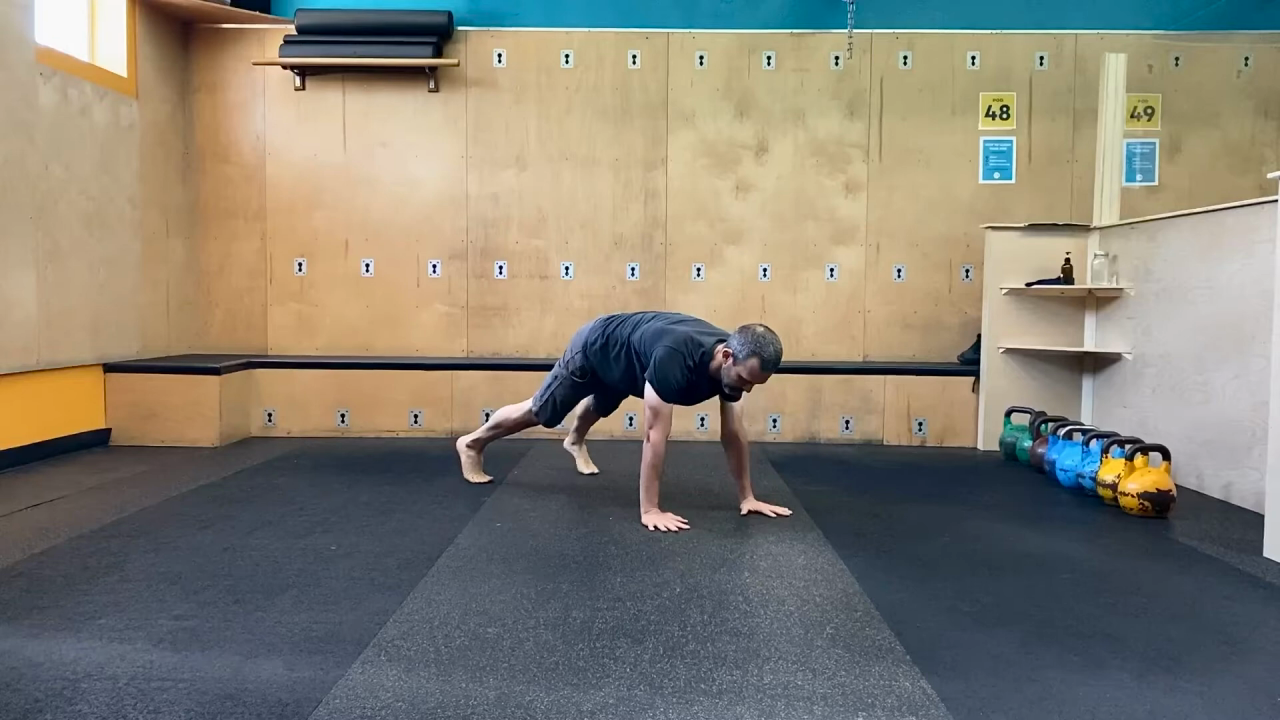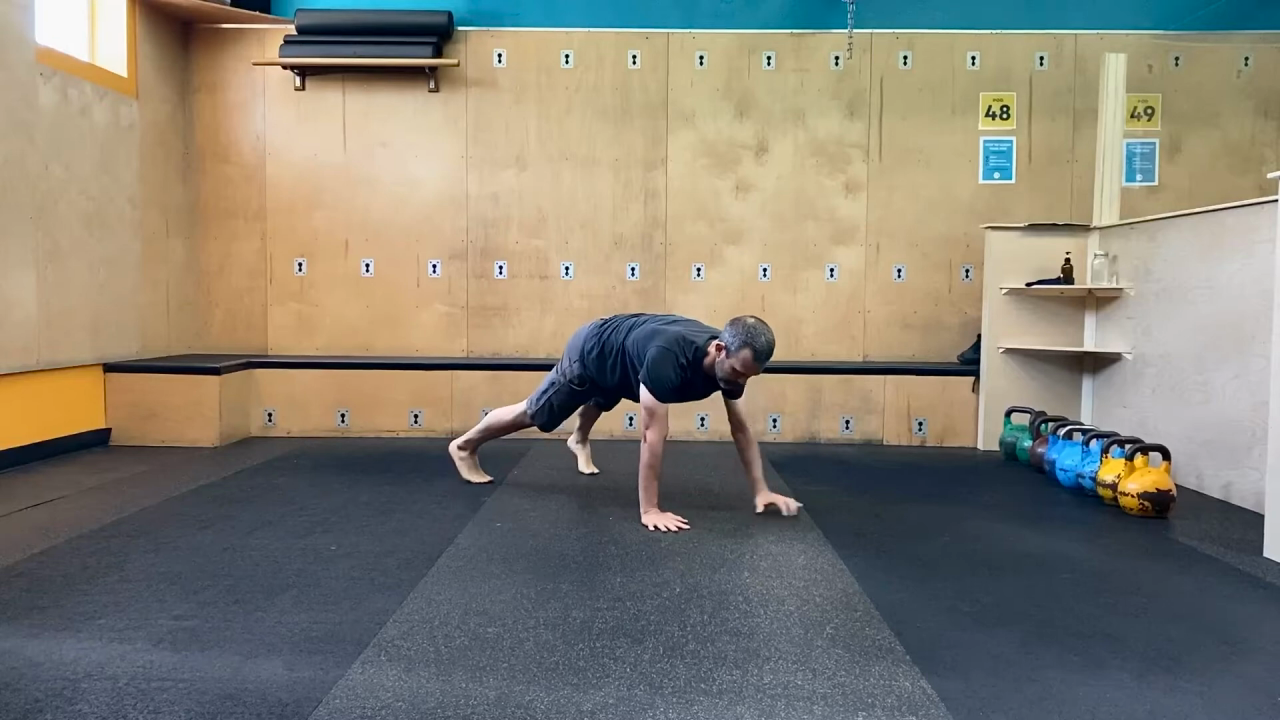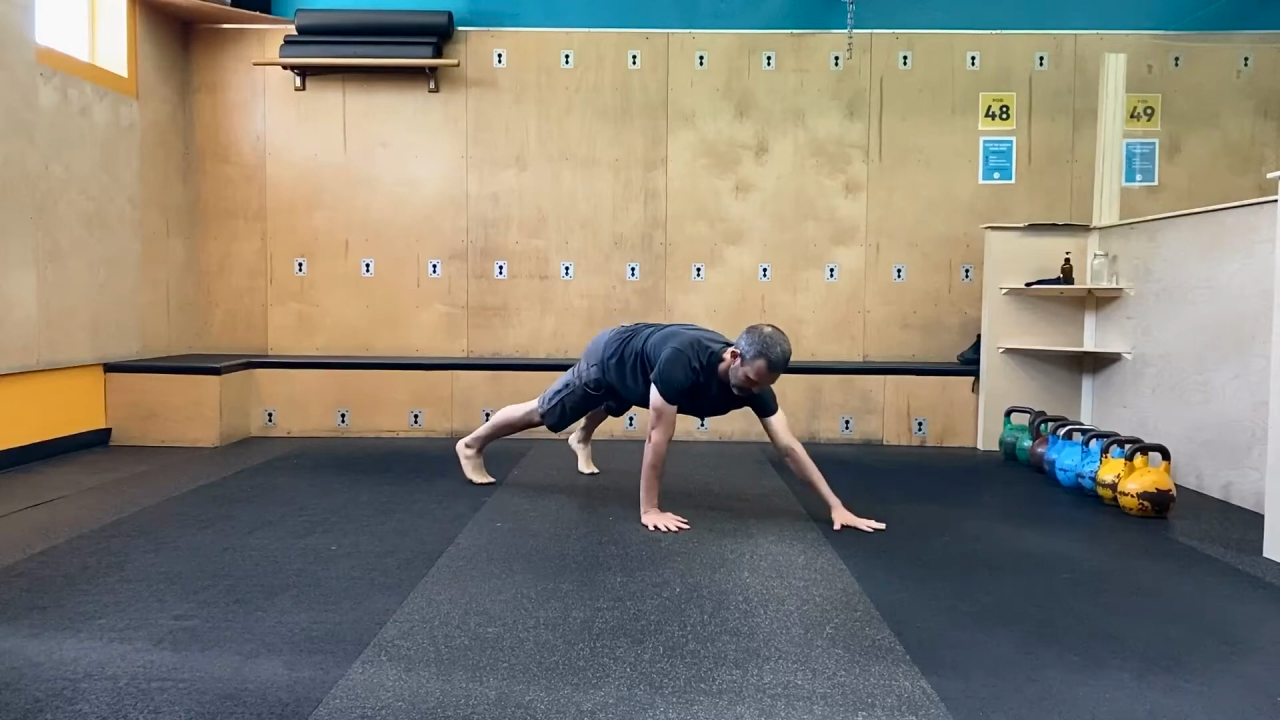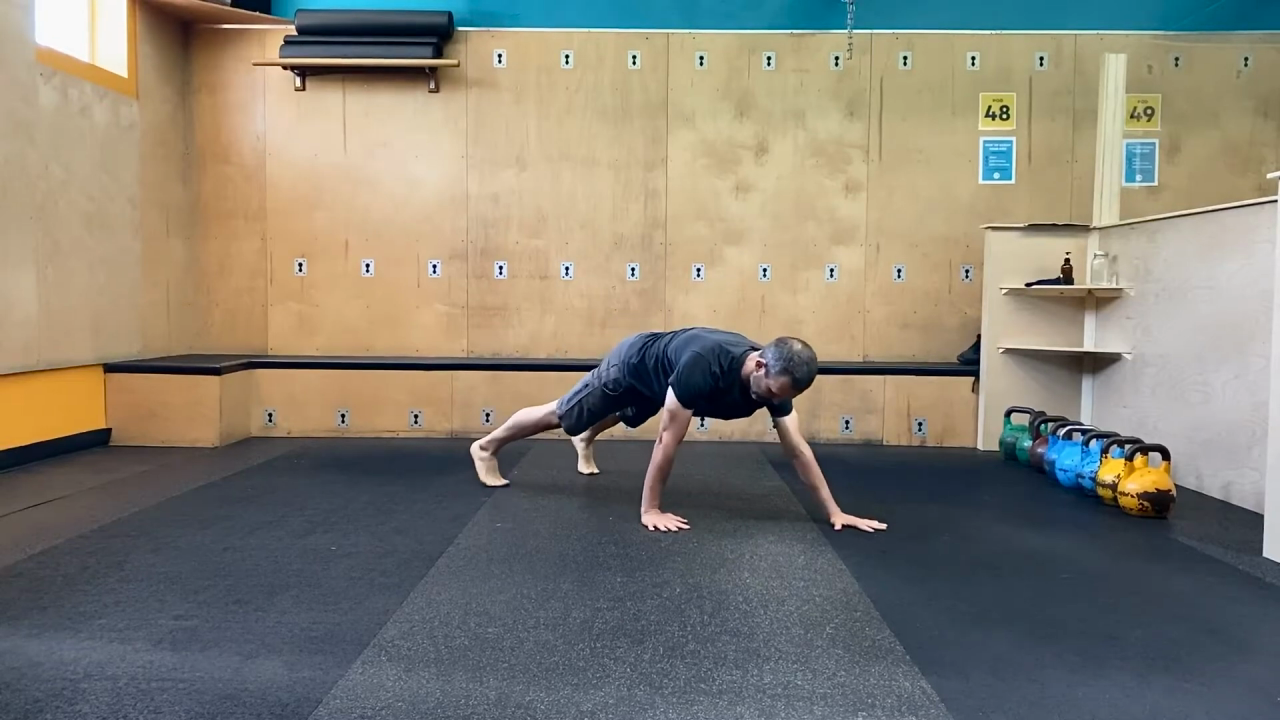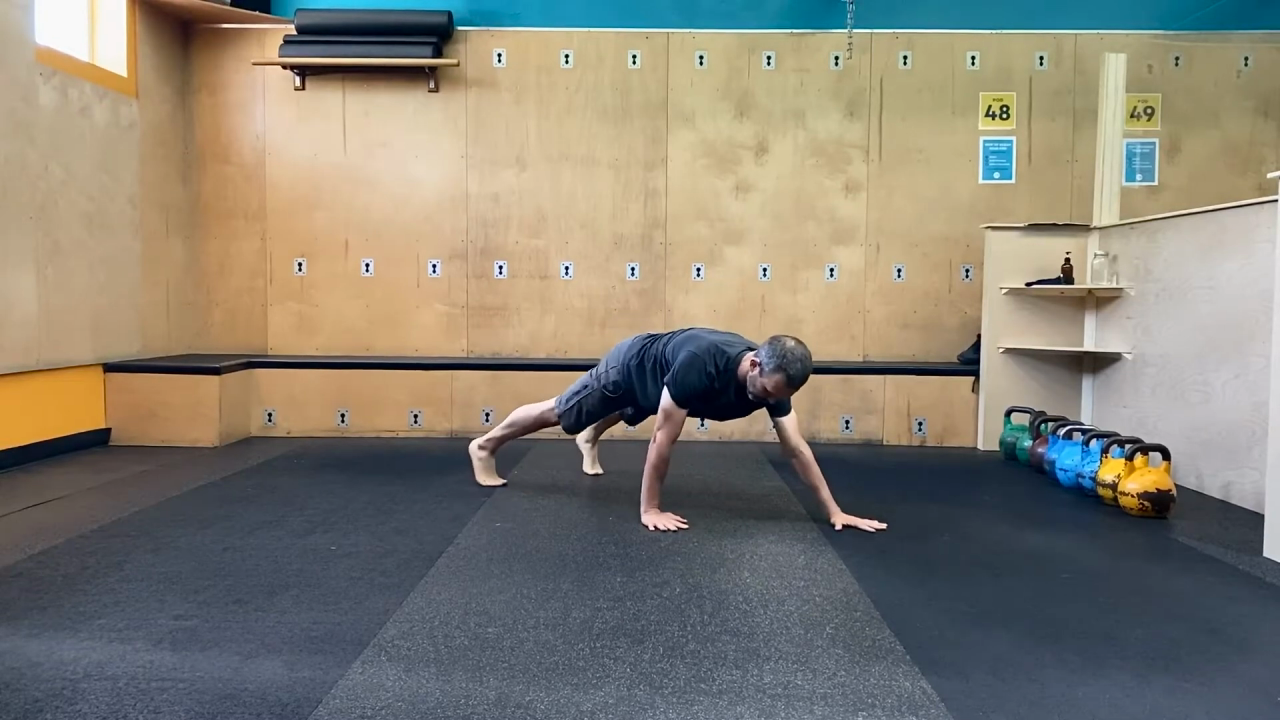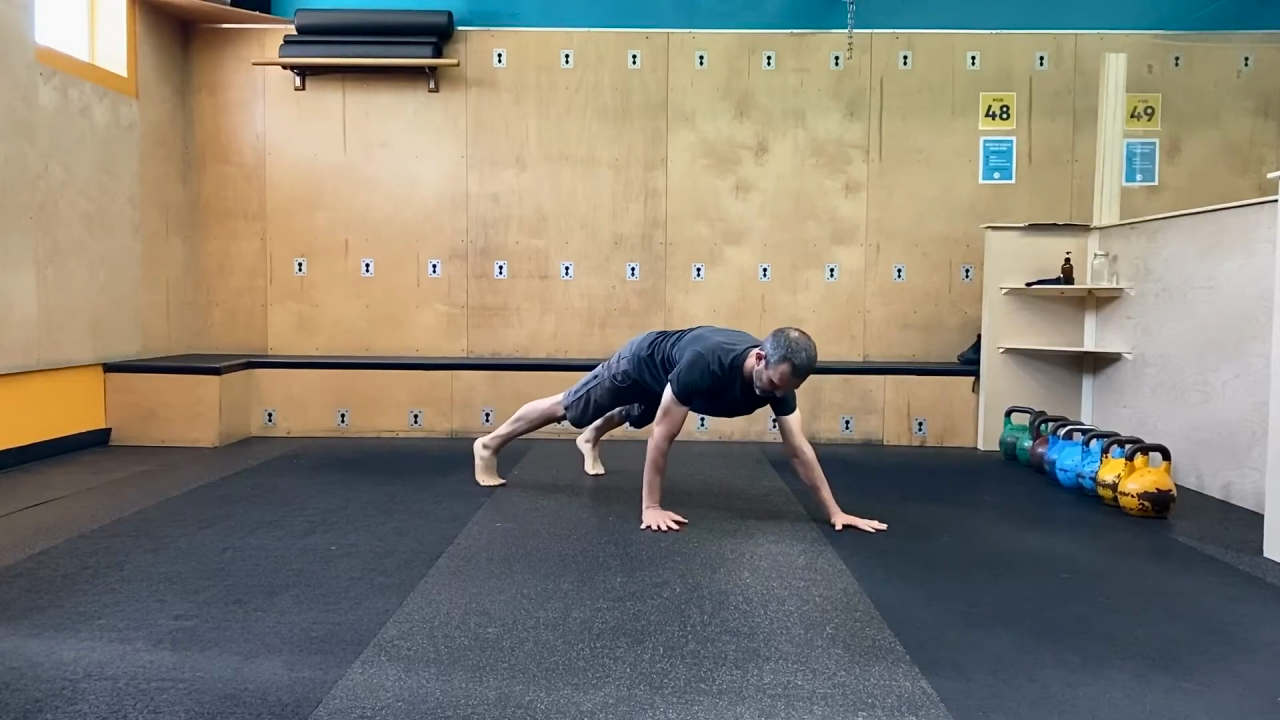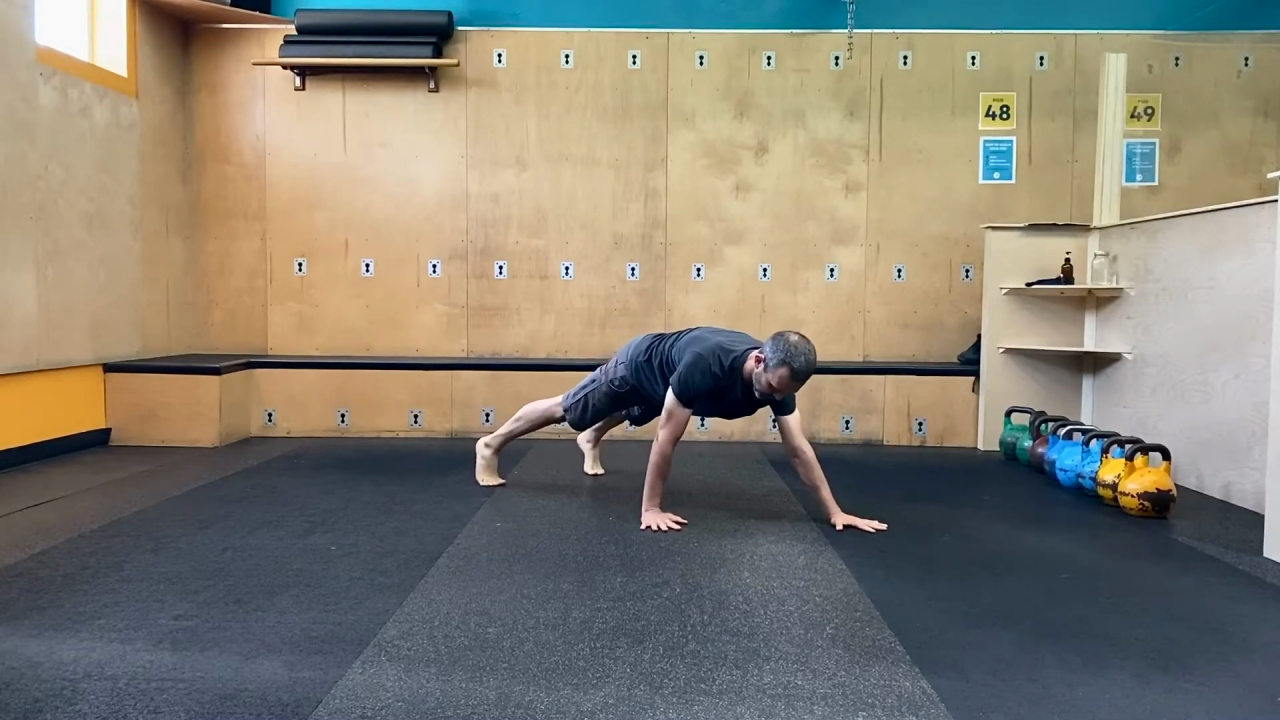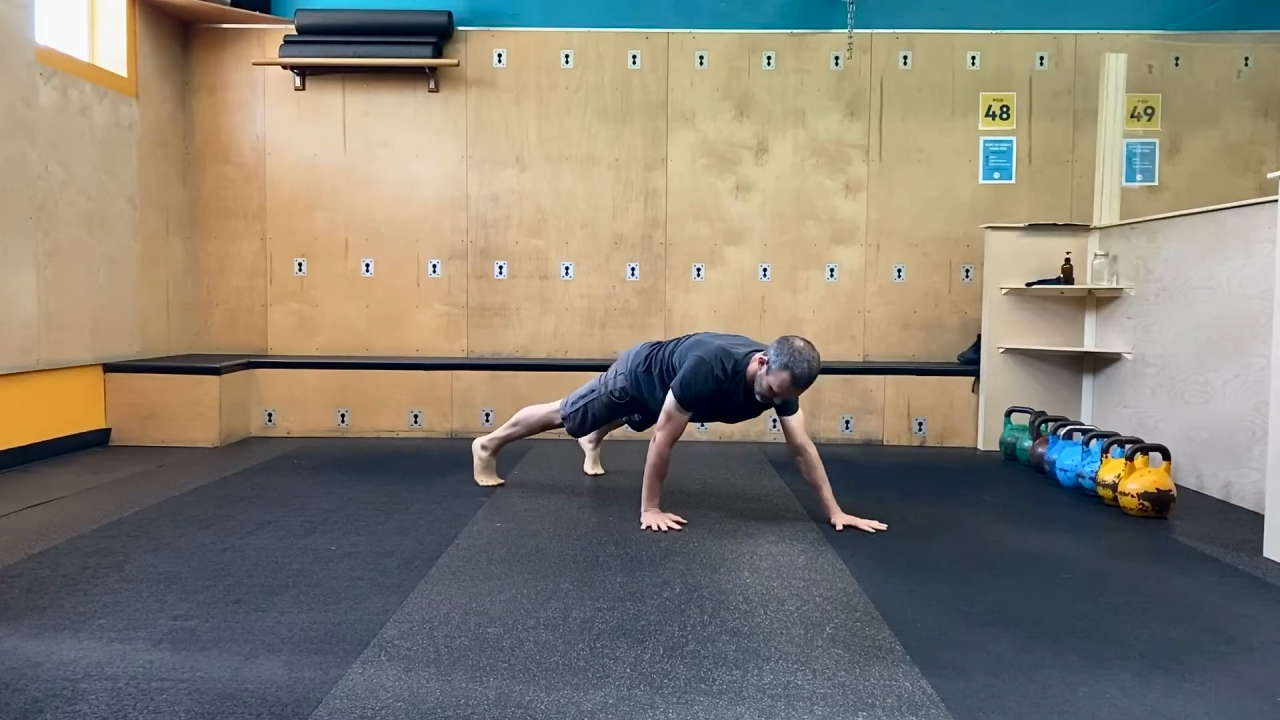
dt=0.4s
person 1, frame 1
left shoulder: (735, 361)
right shoulder: (675, 357)
left elbow: (734, 434)
right elbow: (656, 435)
left wrist: (747, 497)
right wrist: (649, 510)
left hip: (621, 358)
right hip: (594, 347)
left knee: (601, 406)
right knee: (539, 412)
left ankle: (576, 440)
right ankle: (472, 444)
person 1, frame 2
left shoulder: (728, 360)
right shoulder: (670, 357)
left elbow: (741, 427)
right elbow: (654, 435)
left wrist: (762, 490)
right wrist: (650, 511)
left hip: (617, 359)
right hip: (591, 351)
left knee: (601, 400)
right knee: (531, 414)
left ankle: (580, 441)
right ankle: (464, 447)
person 1, frame 3
left shoulder: (754, 375)
right shoulder: (683, 361)
left elbow: (788, 445)
right elbow: (659, 438)
left wrist: (837, 507)
right wrist: (650, 511)
left hip: (634, 370)
right hip: (610, 356)
left knee: (608, 405)
right knee: (542, 413)
left ankle: (581, 440)
right ankle: (472, 445)
person 1, frame 4
left shoulder: (775, 379)
right shoulder: (704, 365)
left elbow: (797, 447)
right elbow: (669, 439)
left wrist: (833, 511)
right wrist: (650, 511)
left hip: (652, 386)
right hip: (632, 364)
left knee: (622, 415)
right knee: (560, 415)
left ankle: (585, 441)
right ankle: (487, 448)
person 1, frame 5
left shoulder: (771, 380)
right shoulder: (700, 364)
left elbow: (796, 447)
right elbow: (663, 439)
left wrist: (834, 510)
right wrist: (650, 510)
left hip: (652, 386)
right hip: (630, 366)
left knee: (623, 414)
right knee: (557, 413)
left ankle: (589, 439)
right ankle: (485, 447)
person 1, frame 6
left shoulder: (779, 375)
right shoulder: (706, 363)
left elbow: (799, 447)
right elbow: (661, 436)
left wrist: (834, 512)
right wrist: (650, 508)
left hip: (661, 383)
right hip: (641, 362)
left knee: (632, 414)
right knee: (566, 407)
left ankle: (591, 439)
right ankle: (489, 446)
person 1, frame 7
left shoulder: (777, 377)
right shoulder: (706, 364)
left elbow: (798, 448)
right elbow: (666, 440)
left wrist: (834, 512)
right wrist: (650, 510)
left hip: (660, 384)
right hip: (639, 364)
left knee: (630, 415)
right knee: (564, 409)
left ankle: (591, 439)
right ankle: (490, 446)
person 1, frame 8
left shoulder: (781, 379)
right shoulder: (709, 368)
left elbow: (801, 447)
right elbow: (662, 439)
left wrist: (834, 511)
right wrist: (649, 509)
left hip: (661, 389)
right hip: (639, 373)
left knee: (627, 419)
right knee: (562, 416)
left ankle: (594, 442)
right ankle: (488, 444)
